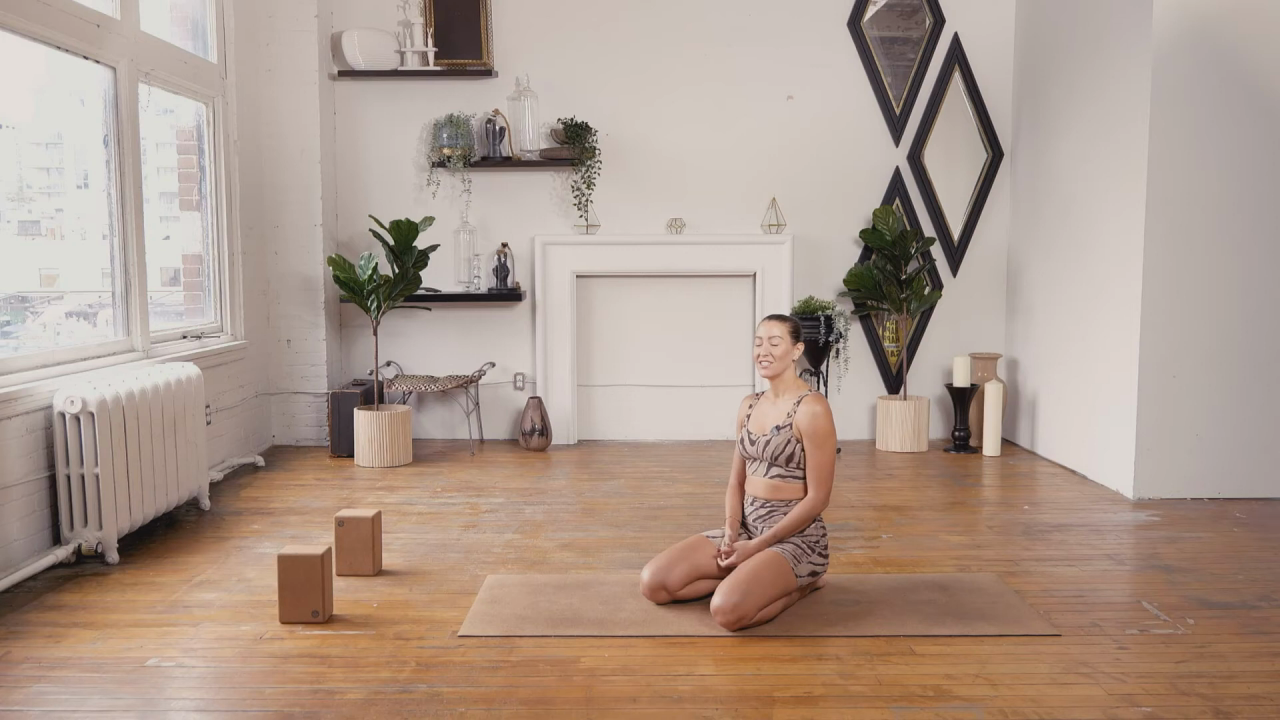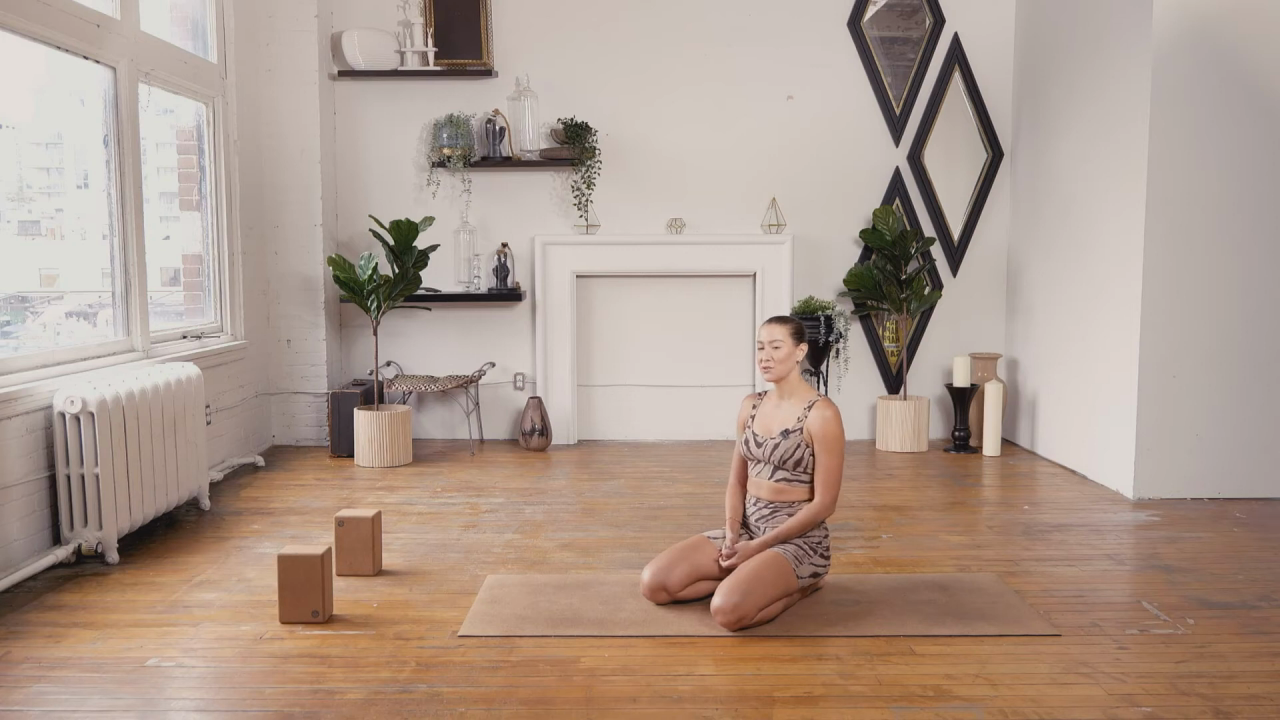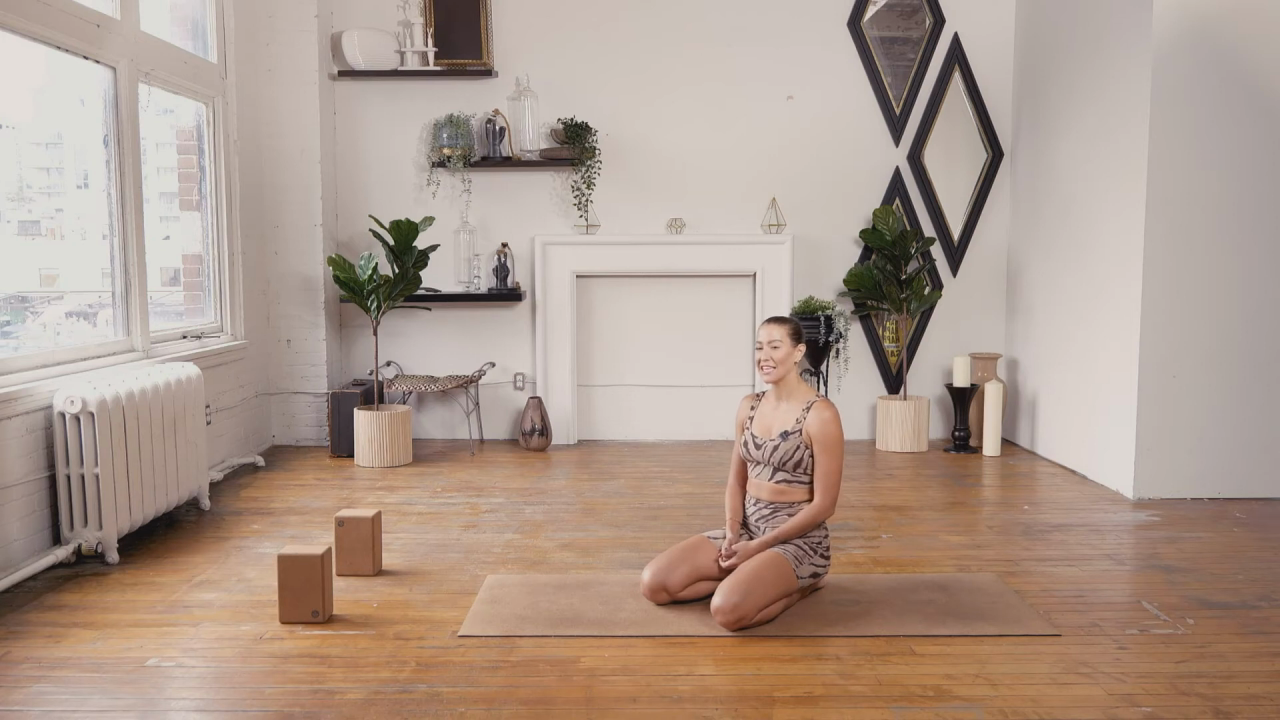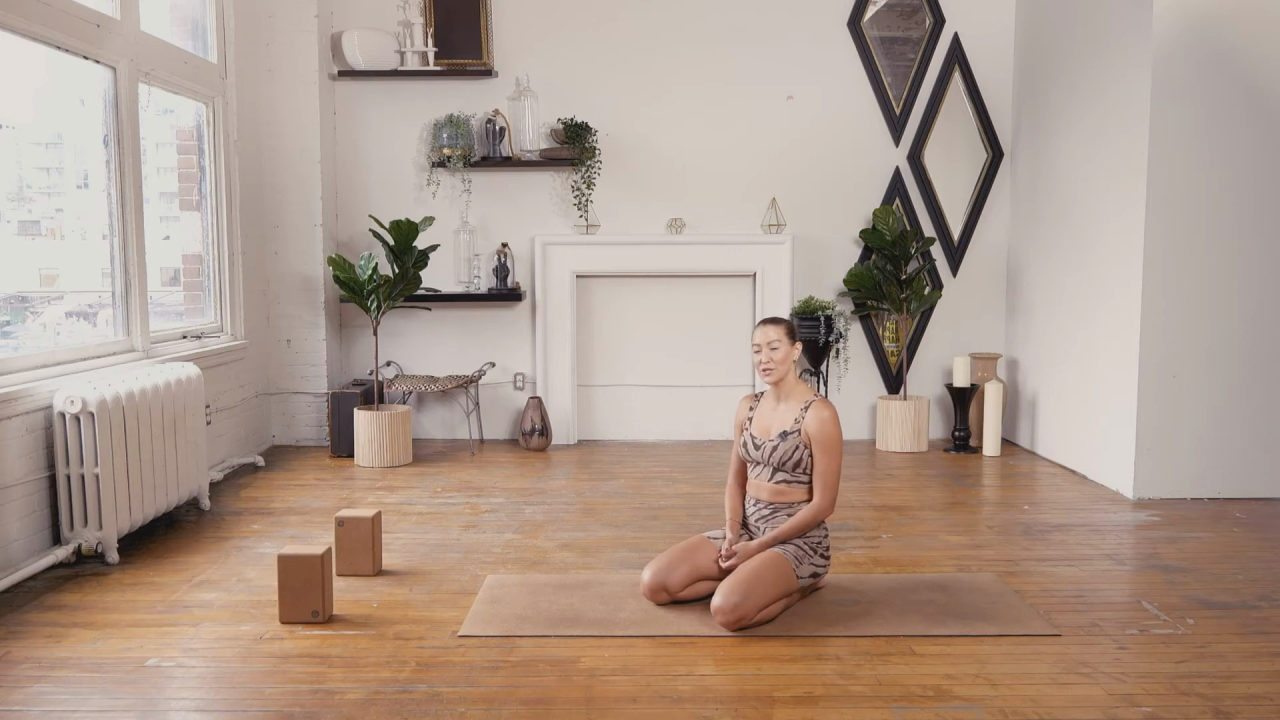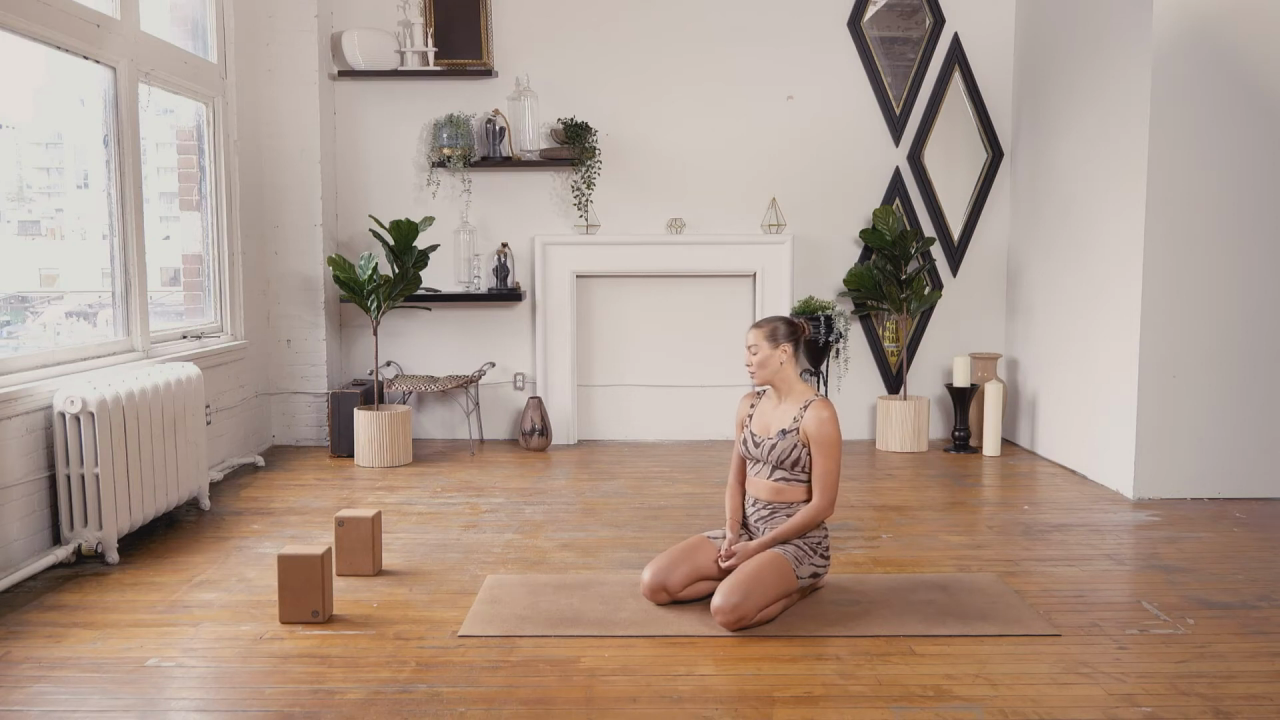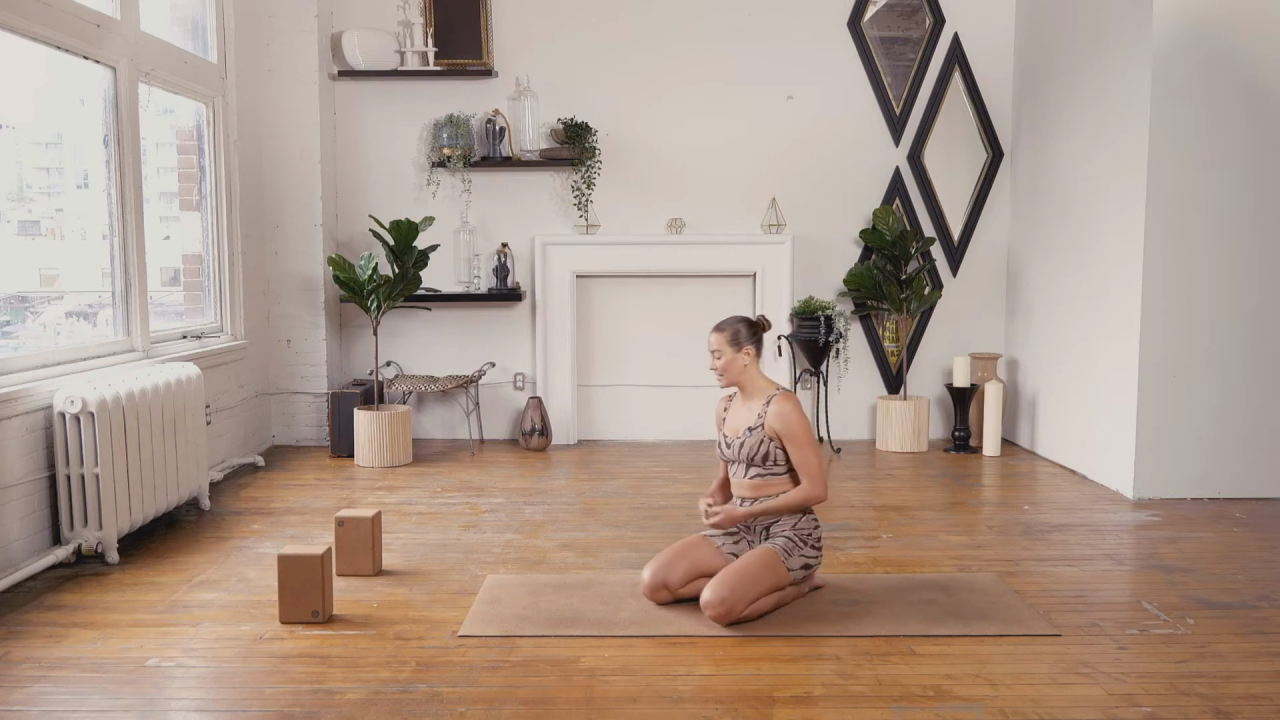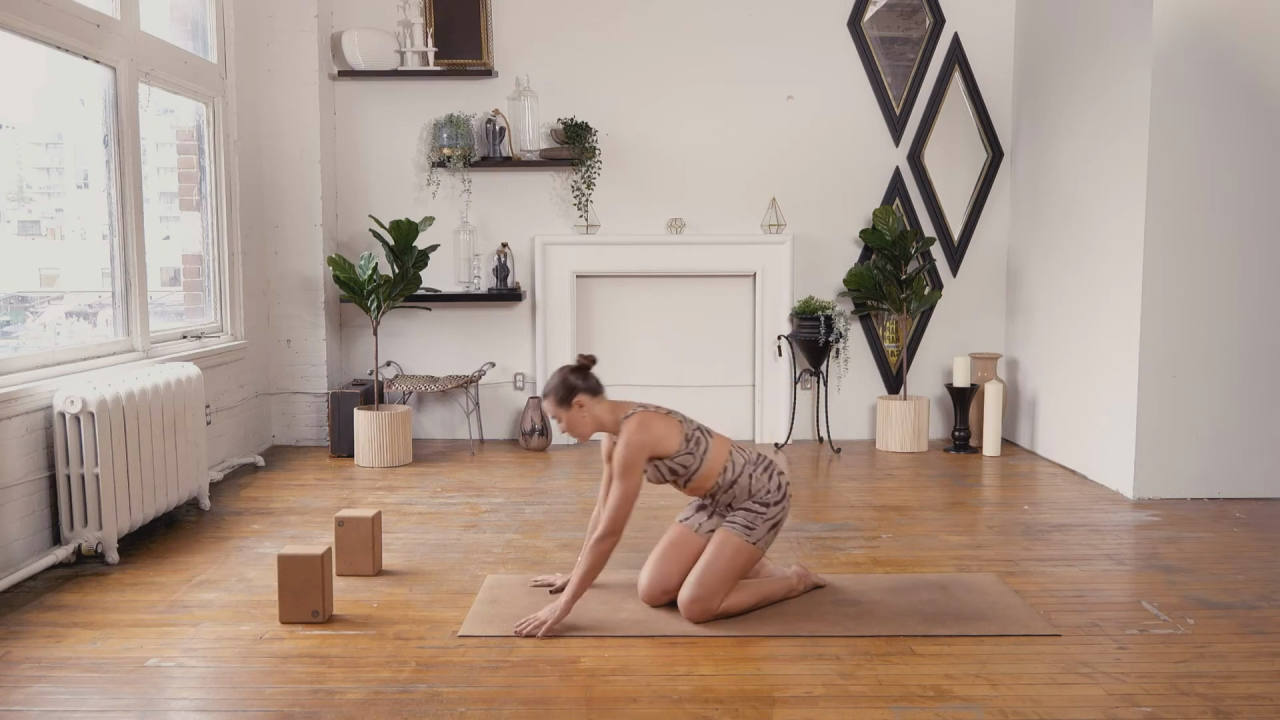
dt=0.7s
person 1, frame 1
left shoulder: (812, 408)
right shoulder: (749, 406)
left elbow: (818, 499)
left wrist: (756, 546)
right wrist: (731, 531)
left hip: (795, 537)
right hip: (748, 526)
left knee: (727, 609)
right knee: (653, 582)
left ankle: (800, 584)
right ankle: (750, 577)
person 1, frame 2
left shoulder: (821, 414)
right shoulder: (750, 405)
left elbow: (824, 503)
left wrist: (757, 547)
right wrist: (732, 531)
left hip: (797, 538)
right hip: (746, 527)
left knee: (727, 610)
right knee: (653, 583)
left ankle: (799, 585)
right ankle: (752, 576)
person 1, frame 3
left shoulder: (820, 415)
right shoulder: (749, 406)
left elbow: (824, 505)
left wrist: (757, 546)
right wrist: (732, 532)
left hip: (797, 538)
right hip: (747, 527)
left knee: (727, 609)
right knee: (654, 583)
left ankle: (800, 584)
right ankle: (747, 578)
person 1, frame 4
left shoulder: (819, 414)
right shoulder: (747, 406)
left elbow: (823, 504)
left wrist: (757, 547)
right wrist: (732, 532)
left hip: (797, 538)
right hip: (747, 527)
left knee: (727, 609)
right knee: (654, 583)
left ankle: (800, 584)
right ankle: (749, 577)
person 1, frame 5
left shoulder: (818, 413)
right shoulder: (749, 404)
left elbow: (822, 505)
left wrist: (756, 547)
right wrist: (732, 532)
left hip: (797, 539)
right hip: (747, 527)
left knee: (727, 609)
right knee: (654, 584)
left ankle: (800, 584)
right ankle: (753, 578)
person 1, frame 6
left shoulder: (782, 406)
right shoulder: (726, 406)
left elbow: (816, 491)
left wrist: (743, 513)
right wrist: (710, 500)
left hip: (790, 535)
right hip: (743, 532)
left knee: (717, 606)
right knee: (654, 583)
left ankle: (796, 584)
right ankle: (748, 576)
person 1, frame 7
left shoulder: (634, 434)
right shoulder: (616, 433)
left elbow: (609, 532)
right elbow: (603, 510)
left wrist: (564, 603)
right wrist: (572, 576)
left hip: (759, 496)
right hip: (716, 499)
left knee: (693, 606)
right knee: (651, 591)
left ankle: (794, 581)
right ankle: (752, 567)
